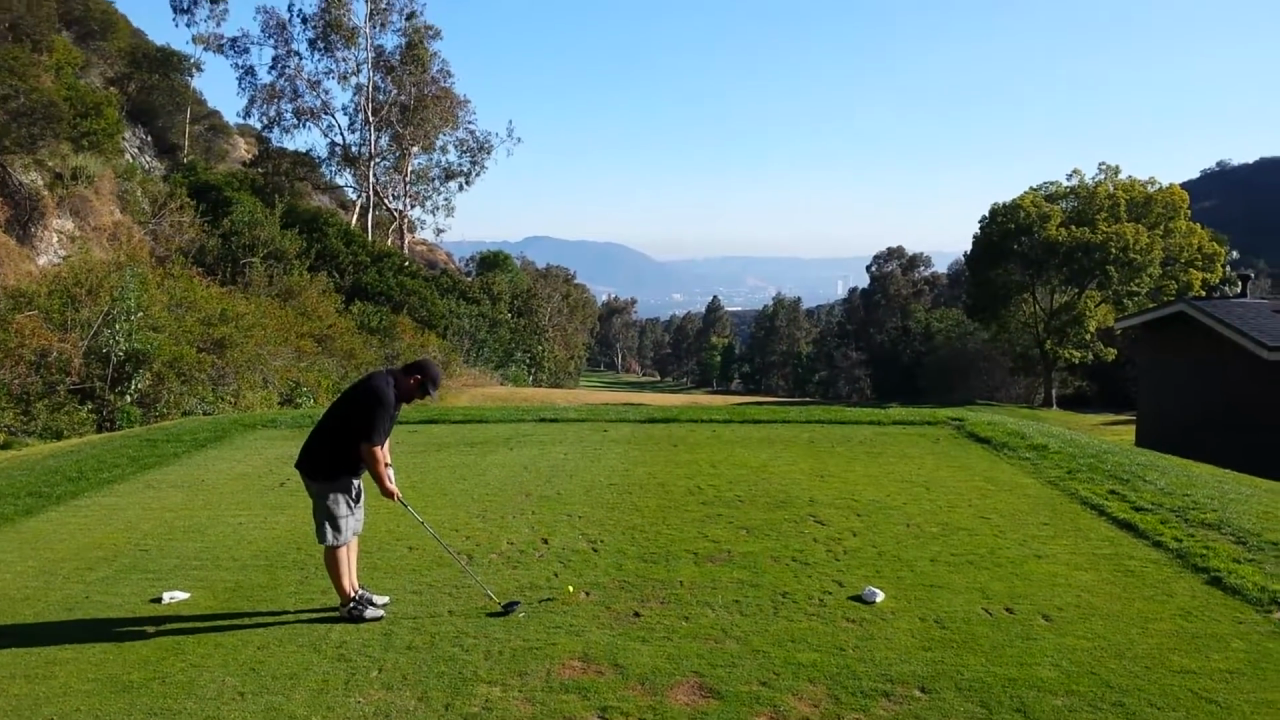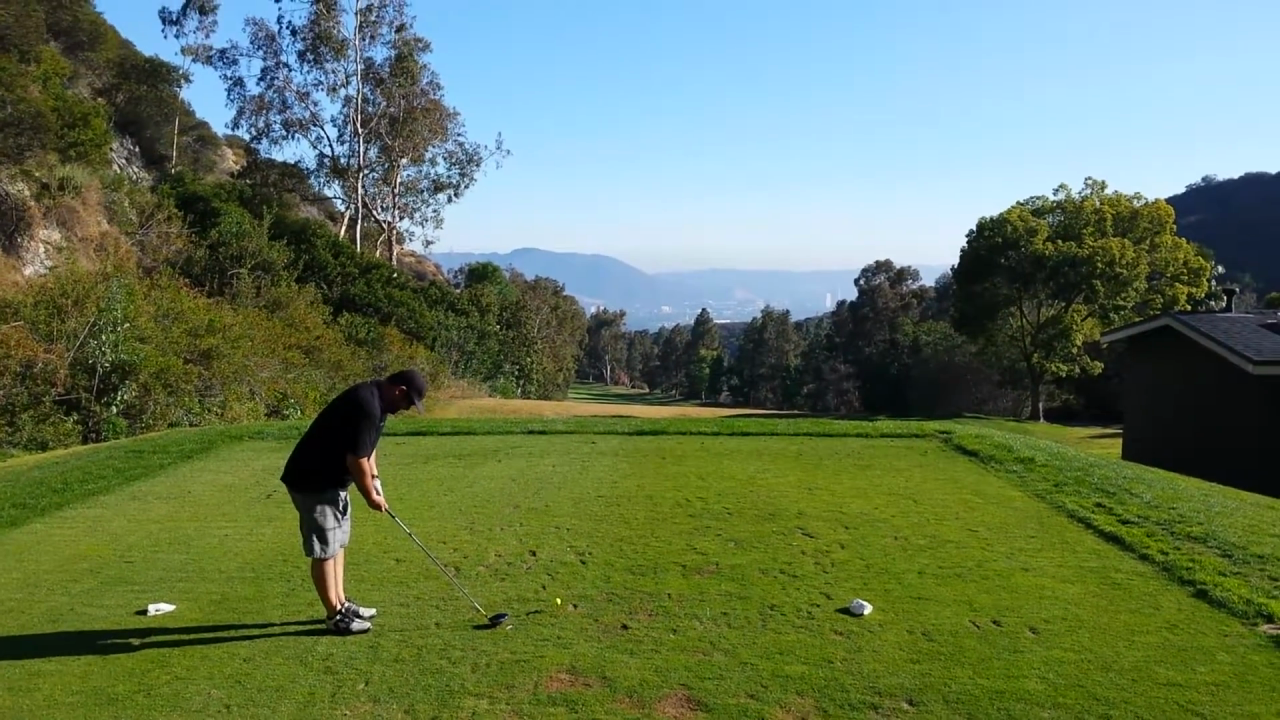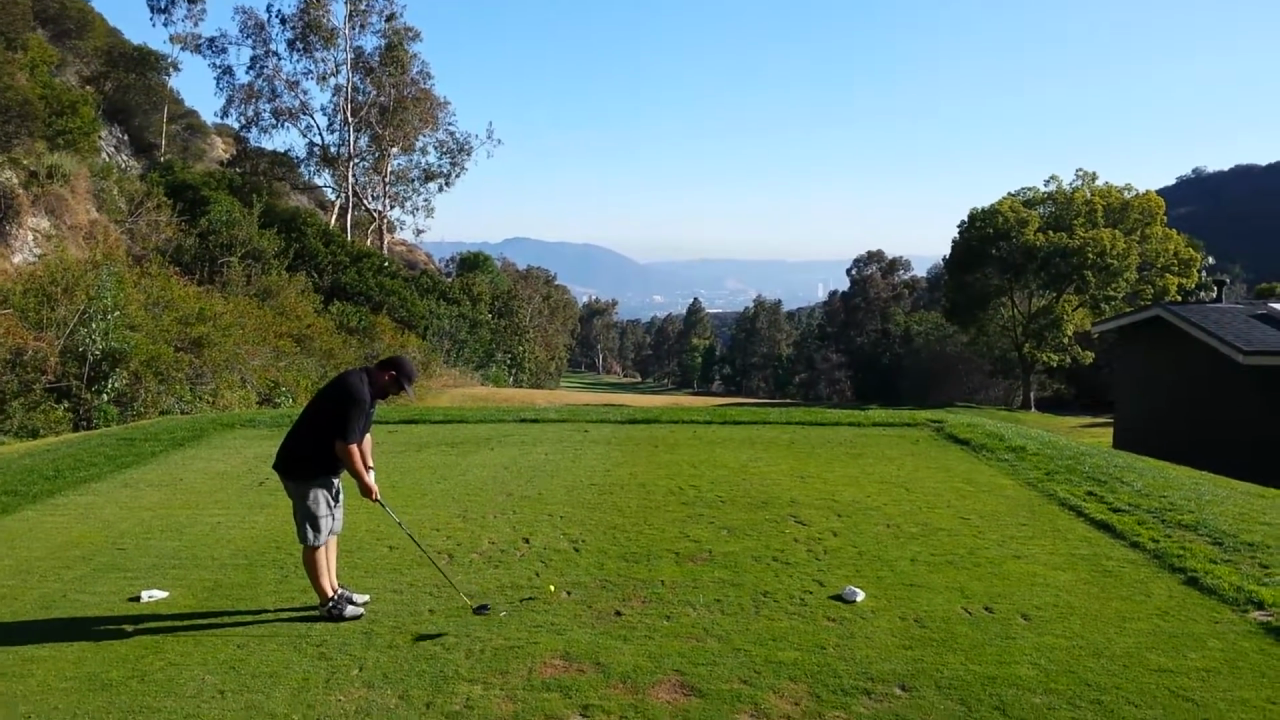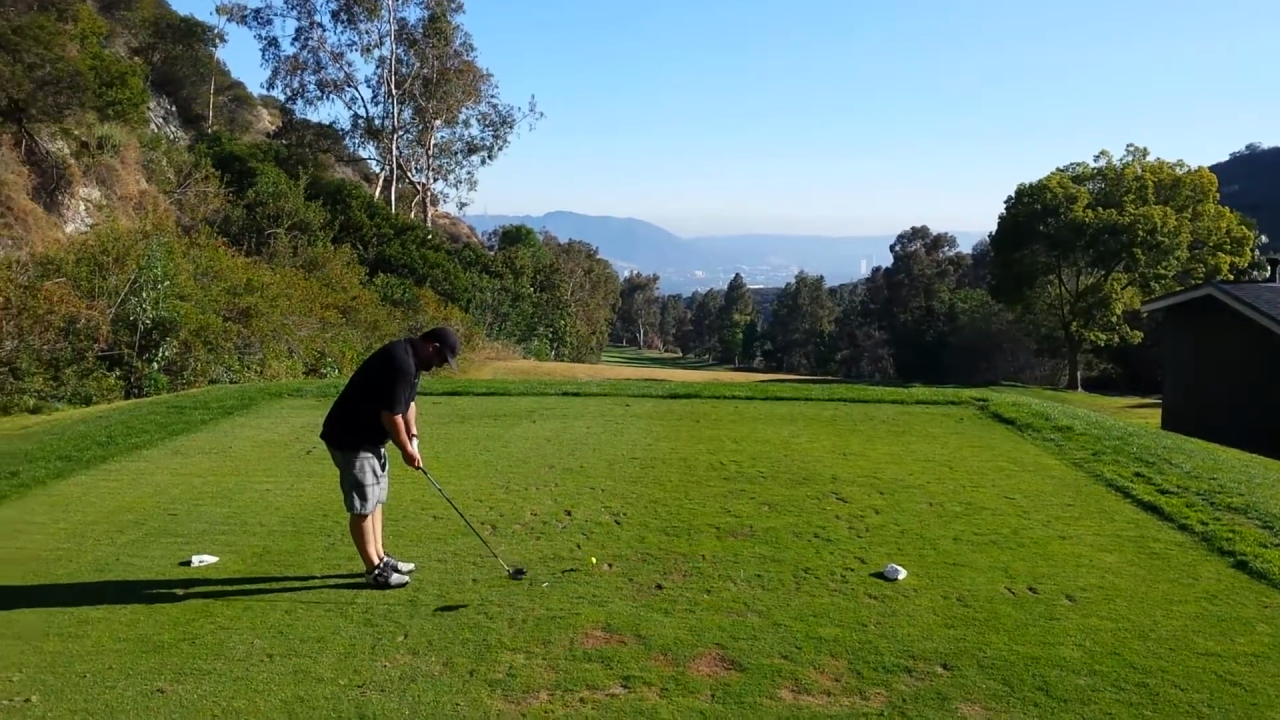
dt=0.3s
person 1, frame 1
left shoulder: (388, 386)
right shoulder: (381, 393)
left elbow: (380, 435)
right elbow: (370, 447)
left wrist: (387, 466)
right wrist: (384, 483)
left hip: (345, 466)
right hip: (327, 468)
left knee: (351, 530)
right knee: (337, 536)
left ankle: (355, 591)
right ankle: (348, 602)
person 1, frame 2
left shoulder: (375, 398)
right shoulder: (366, 405)
left elbow: (366, 448)
right elbow: (356, 459)
left wrist: (375, 478)
right wrist: (371, 495)
left hip: (331, 479)
right hip: (313, 481)
left knee: (337, 543)
right knee: (324, 549)
left ankle: (341, 604)
right ankle: (335, 615)
person 1, frame 3
left shoulder: (365, 386)
right shoulder: (355, 391)
left elbow: (363, 432)
right elbow: (346, 445)
left wrist: (369, 469)
right wrist: (364, 481)
left hip: (323, 467)
right hip: (305, 469)
left knee: (329, 530)
right knee: (316, 536)
left ankle: (334, 590)
right ankle: (328, 601)
person 1, frame 4
left shoulder: (409, 357)
right shoulder: (400, 363)
left elbow: (407, 401)
right elbow: (391, 415)
left wrist: (413, 437)
right wrist: (407, 450)
left hip: (369, 436)
right hip: (352, 438)
left knee: (375, 499)
right knee: (363, 505)
left ankle: (379, 558)
right ankle: (374, 569)
